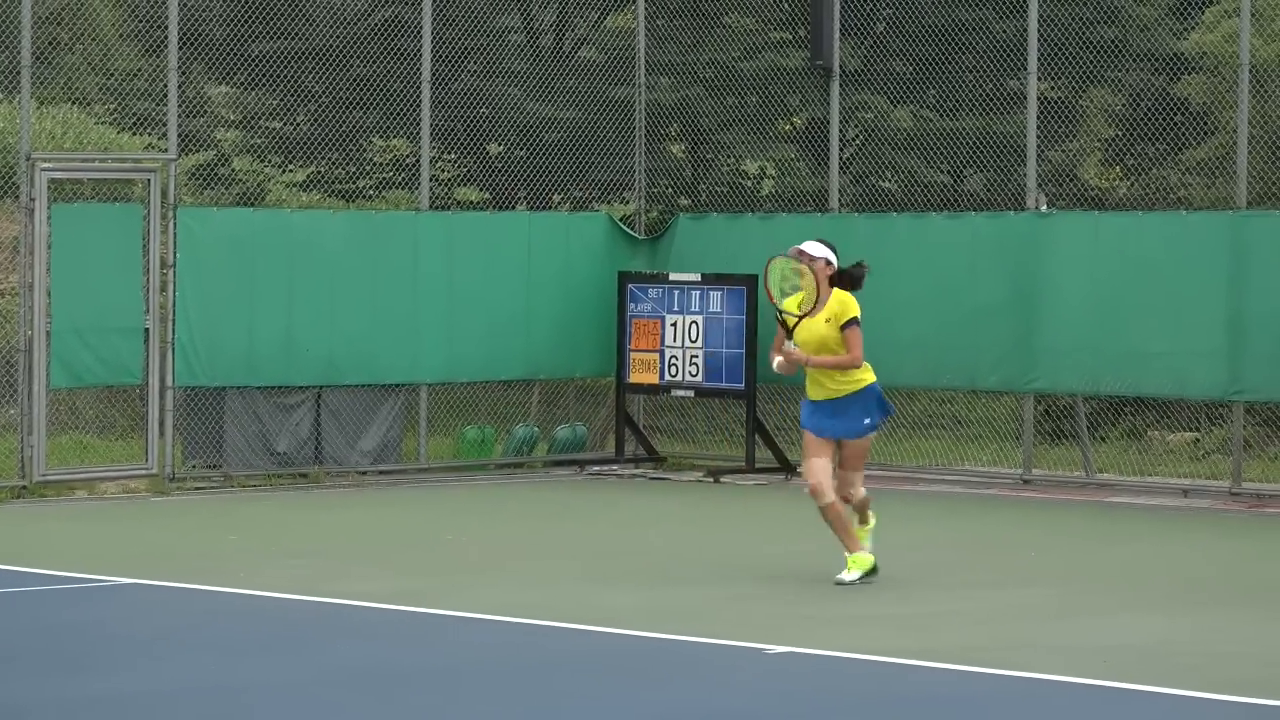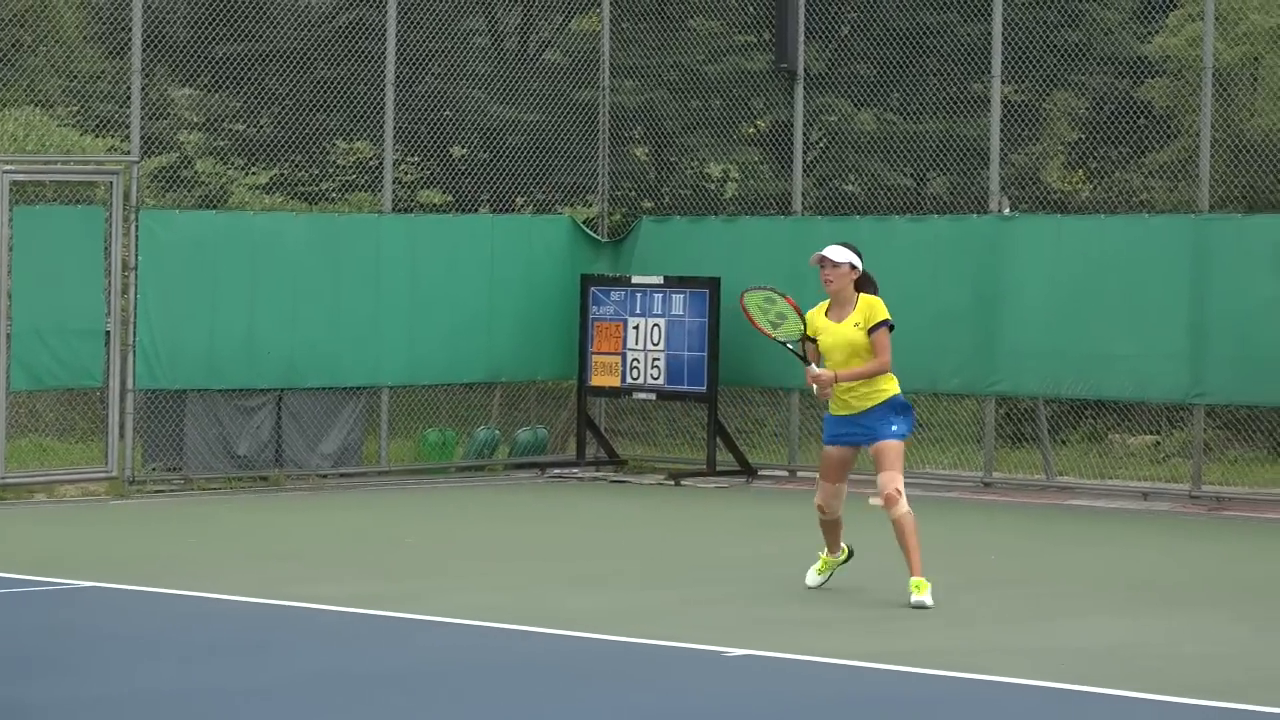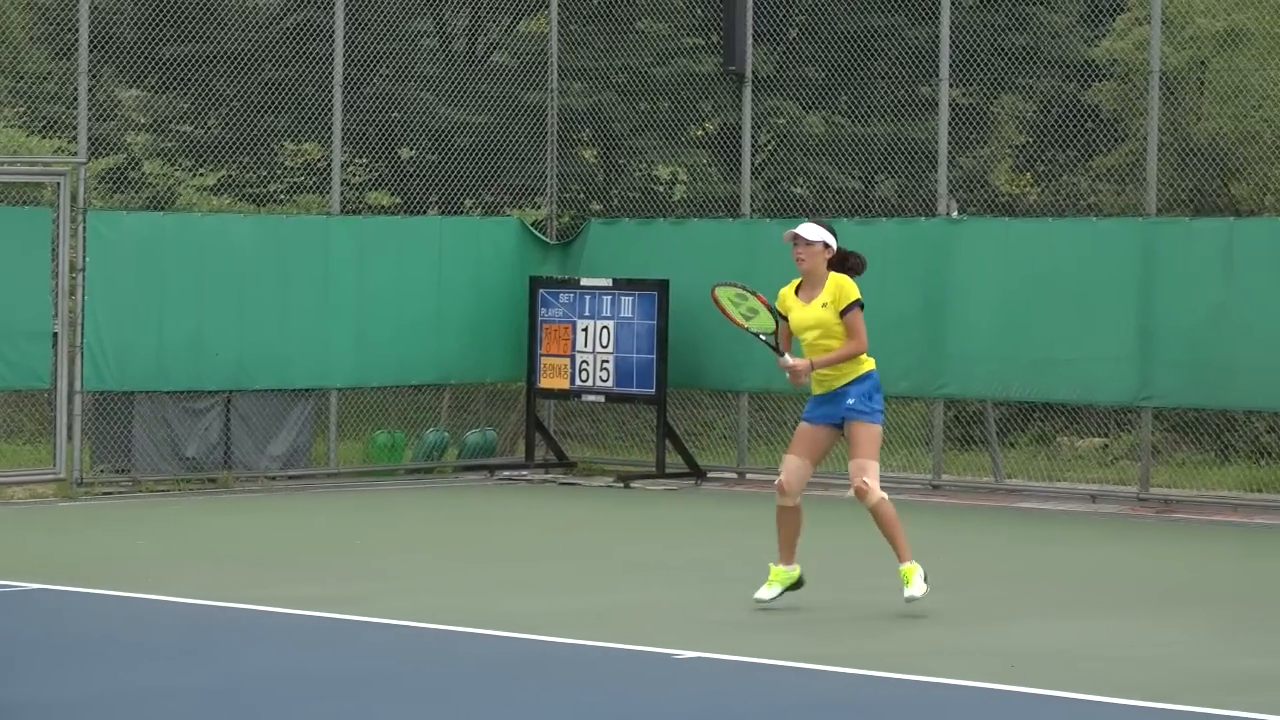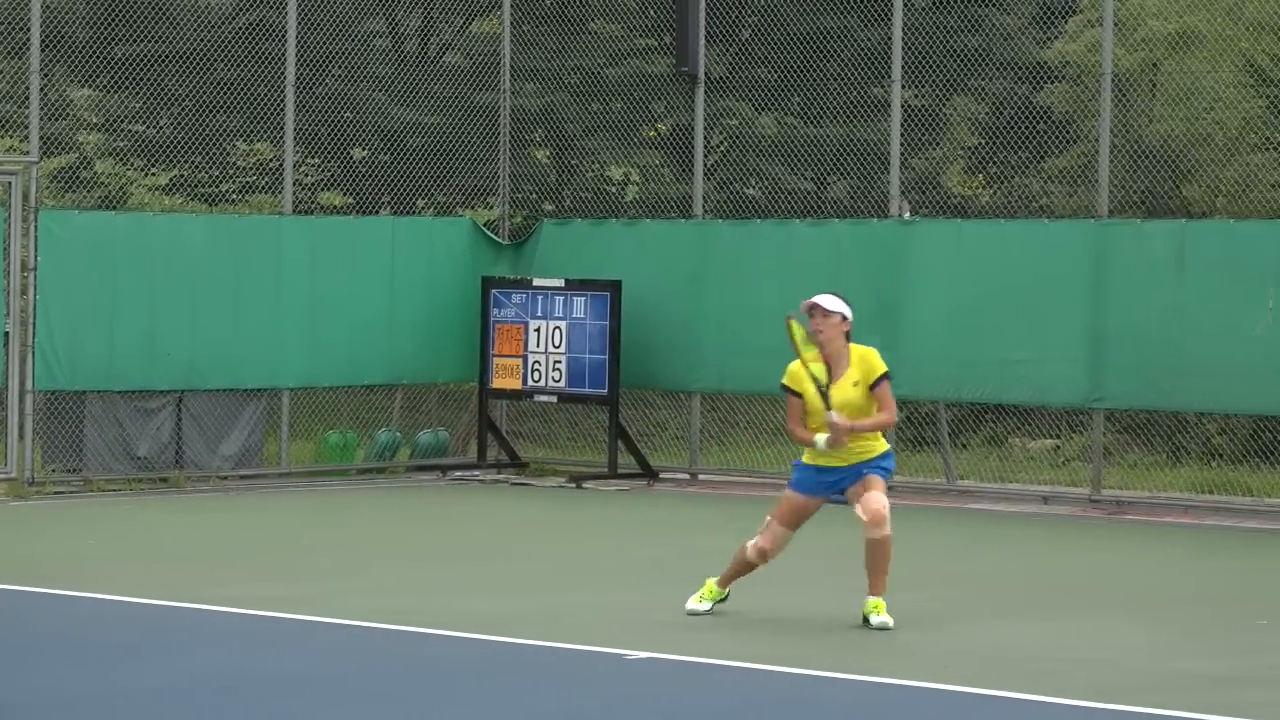
dt=0.3s
person 1, frame 1
left shoulder: (844, 302)
right shoulder: (789, 306)
left elbow: (855, 359)
right elbow: (776, 353)
left wrist: (808, 359)
right wrist: (780, 361)
left hip: (856, 398)
right hip: (818, 403)
left knee: (847, 490)
right knee: (816, 485)
left ankle: (863, 522)
right ankle: (860, 558)
person 1, frame 2
left shoulder: (872, 305)
right shoulder: (814, 317)
left elbow: (884, 362)
right elbow: (813, 369)
left wrist: (836, 377)
right wrist: (819, 384)
left hip: (882, 408)
right hip: (840, 415)
left knee: (891, 495)
right knee: (826, 504)
left ankle: (918, 581)
right ankle: (834, 553)
person 1, frame 3
left shoulder: (843, 287)
right shoulder: (786, 297)
left elbow: (860, 344)
right elbow: (784, 351)
left wrist: (811, 364)
right wrist: (792, 366)
left hip: (858, 388)
right hip: (824, 398)
left knee: (864, 486)
right knee: (786, 483)
left ankle: (910, 569)
right ankle: (786, 572)
person 1, frame 4
left shoulder: (868, 359)
right shoulder: (797, 371)
left elbow: (890, 416)
right elbow: (797, 431)
left wrist: (850, 428)
right wrist: (825, 441)
left hip: (868, 461)
right hip: (816, 466)
left knee: (876, 513)
right knee: (764, 546)
left ankle: (875, 603)
right ankle: (716, 587)
